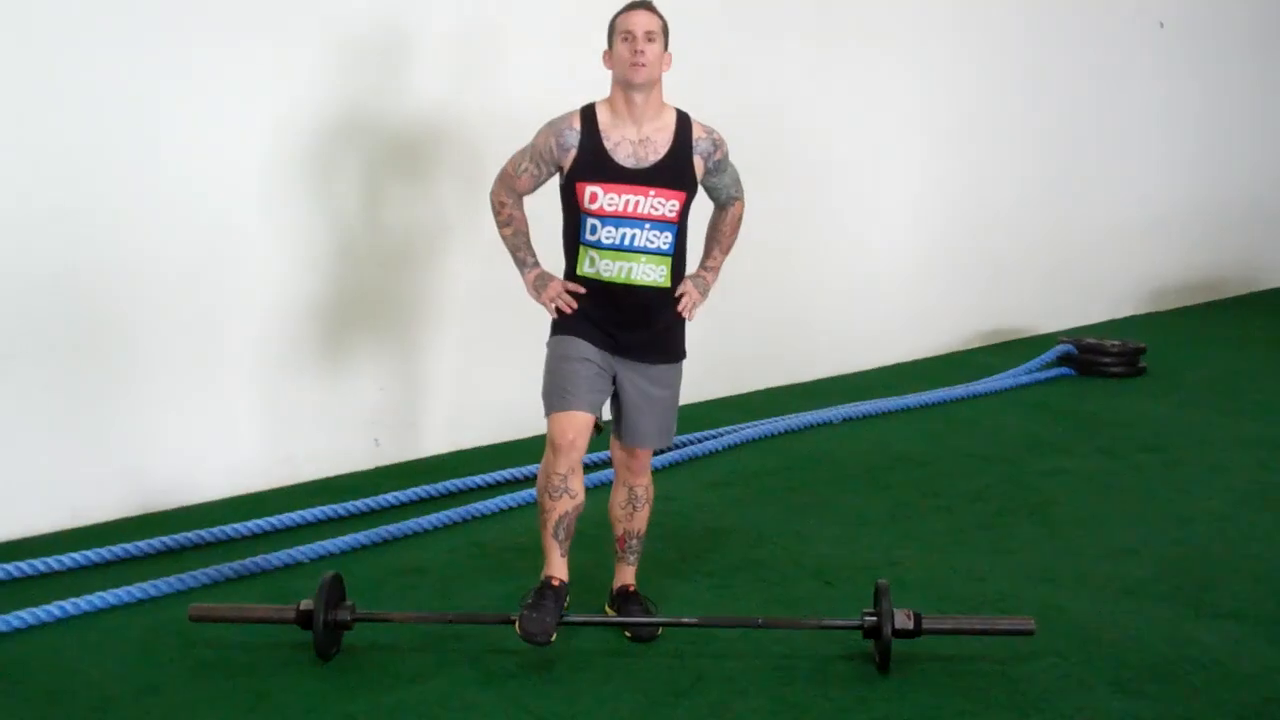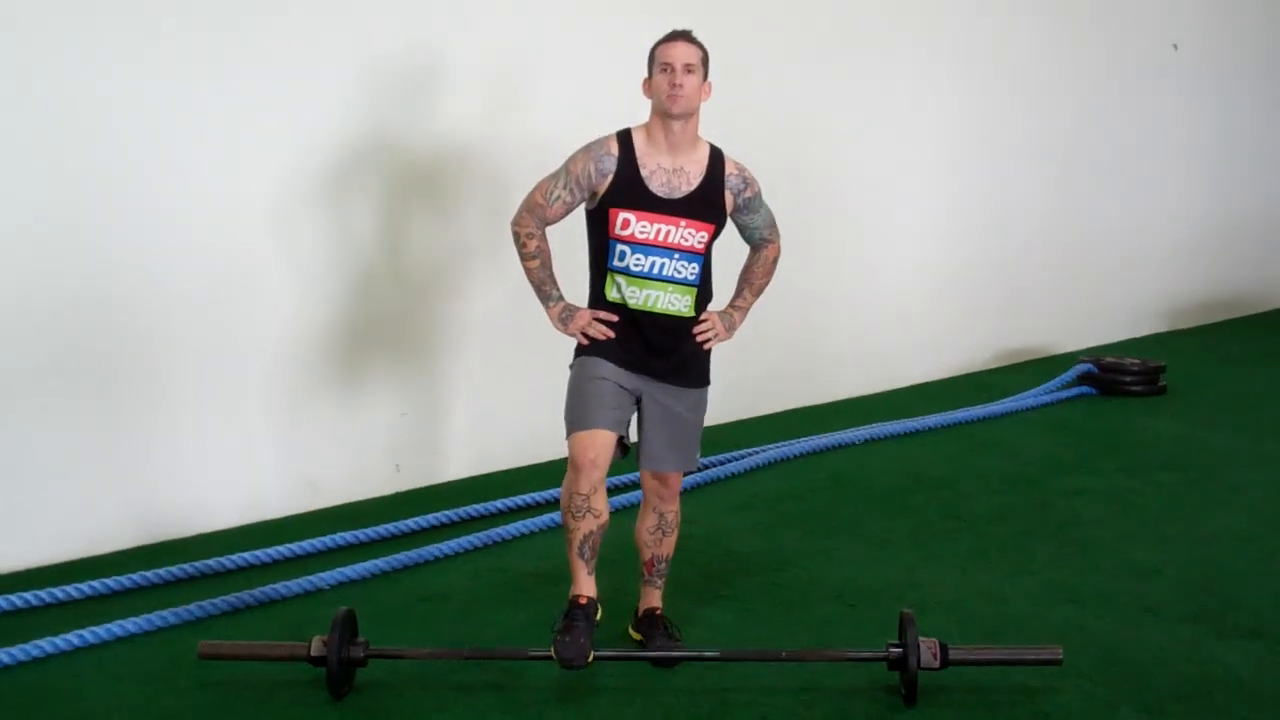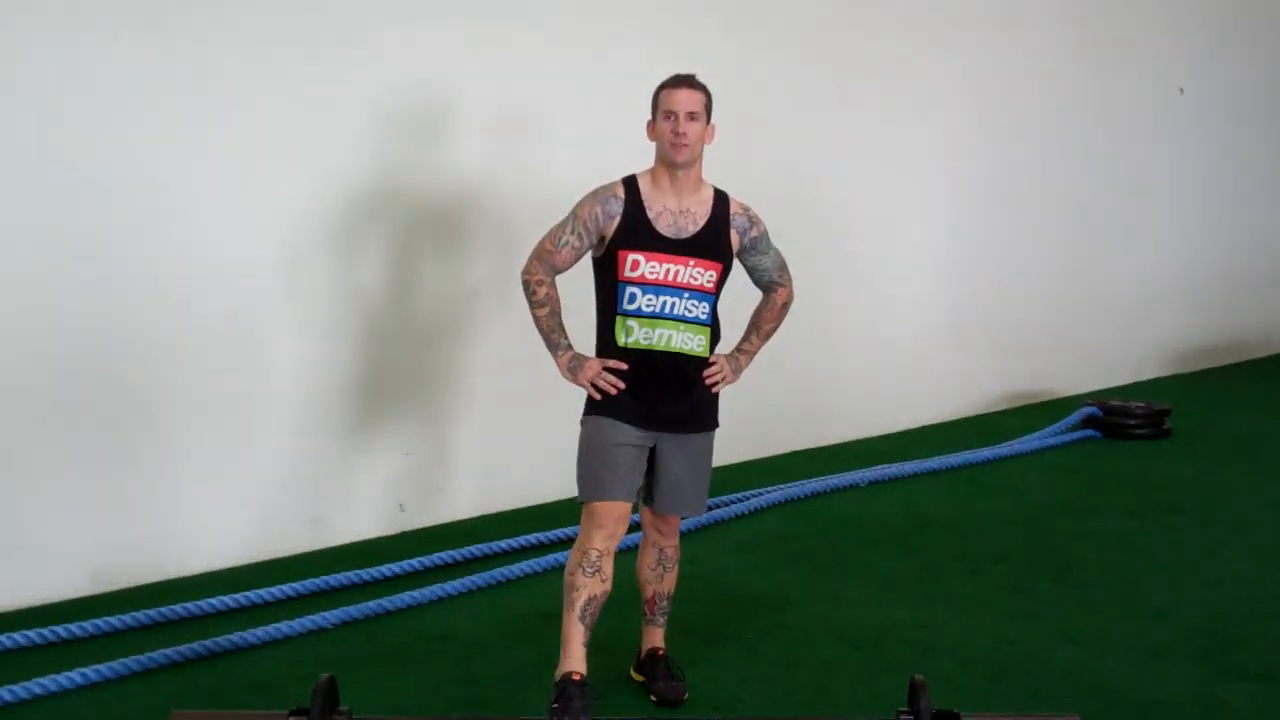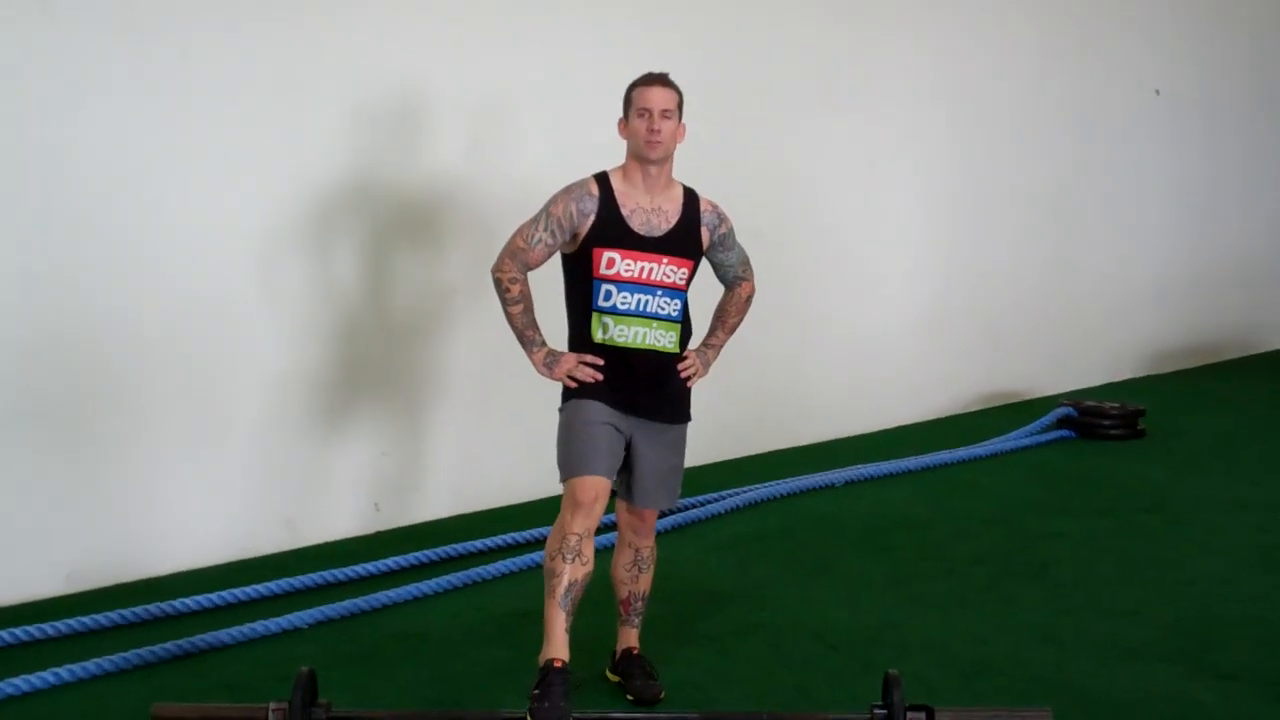
dt=1s
person 1, frame 1
left shoulder: (699, 141)
right shoulder: (567, 133)
left elbow: (731, 203)
right elbow: (505, 193)
left wrist: (706, 275)
right wrist: (533, 274)
left hip: (656, 335)
right hip: (583, 325)
left knee: (635, 461)
right knee: (566, 443)
left ankle: (626, 586)
right ankle: (554, 580)
person 1, frame 2
left shoulder: (731, 177)
right shoulder: (604, 159)
left elbow: (768, 244)
right elbow: (527, 221)
left wrist: (735, 314)
right wrist: (556, 307)
left hip: (682, 359)
right hip: (609, 348)
left knee: (663, 486)
right knee: (588, 463)
left ankle: (650, 610)
right ankle: (582, 597)
person 1, frame 3
left shoulder: (736, 220)
right shoulder: (610, 204)
left elbow: (780, 287)
right elbow: (537, 270)
left wrist: (740, 358)
right wrist: (565, 357)
left hip: (690, 405)
right hip: (618, 400)
left knee: (664, 526)
right knee: (603, 527)
left ankle: (652, 651)
person 1, frame 4
left shoulder: (705, 216)
right shoulder: (584, 200)
left elbow: (742, 283)
right elbow: (508, 266)
left wrist: (709, 352)
right wrist: (541, 354)
left hip: (664, 399)
right hip: (596, 390)
left knee: (641, 522)
right knee: (583, 505)
left ankle: (628, 650)
right ankle: (553, 663)
